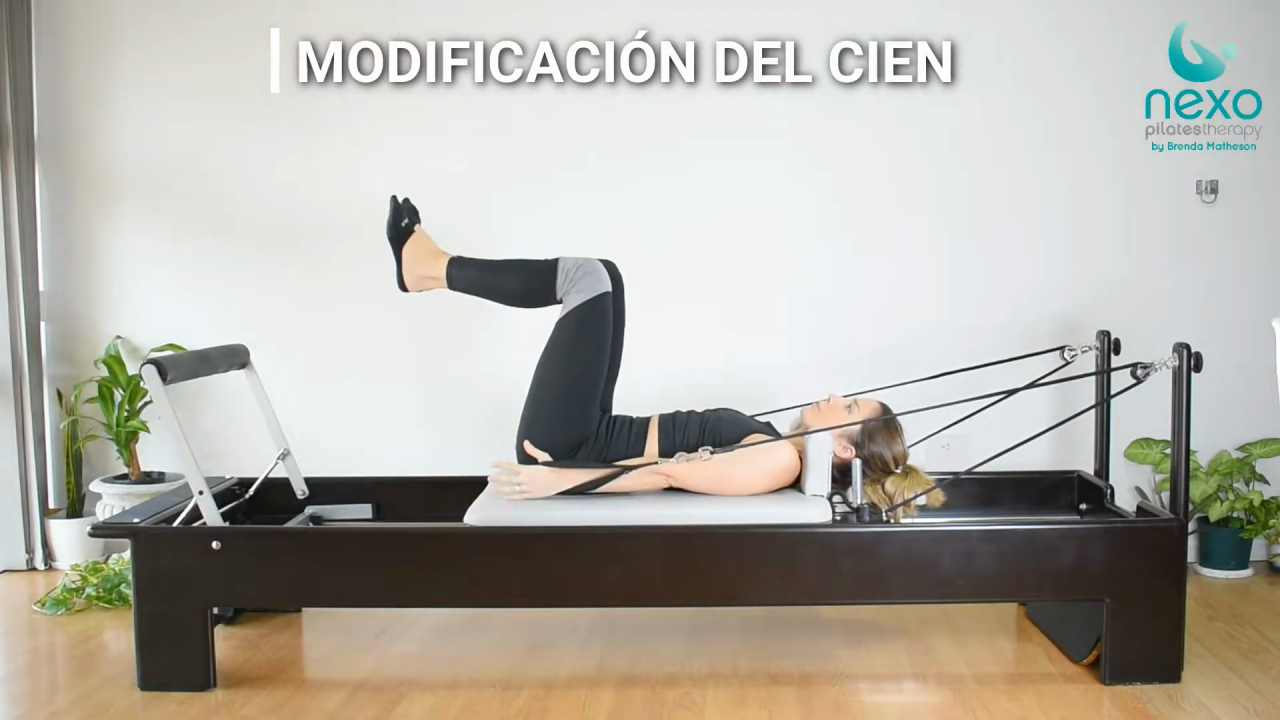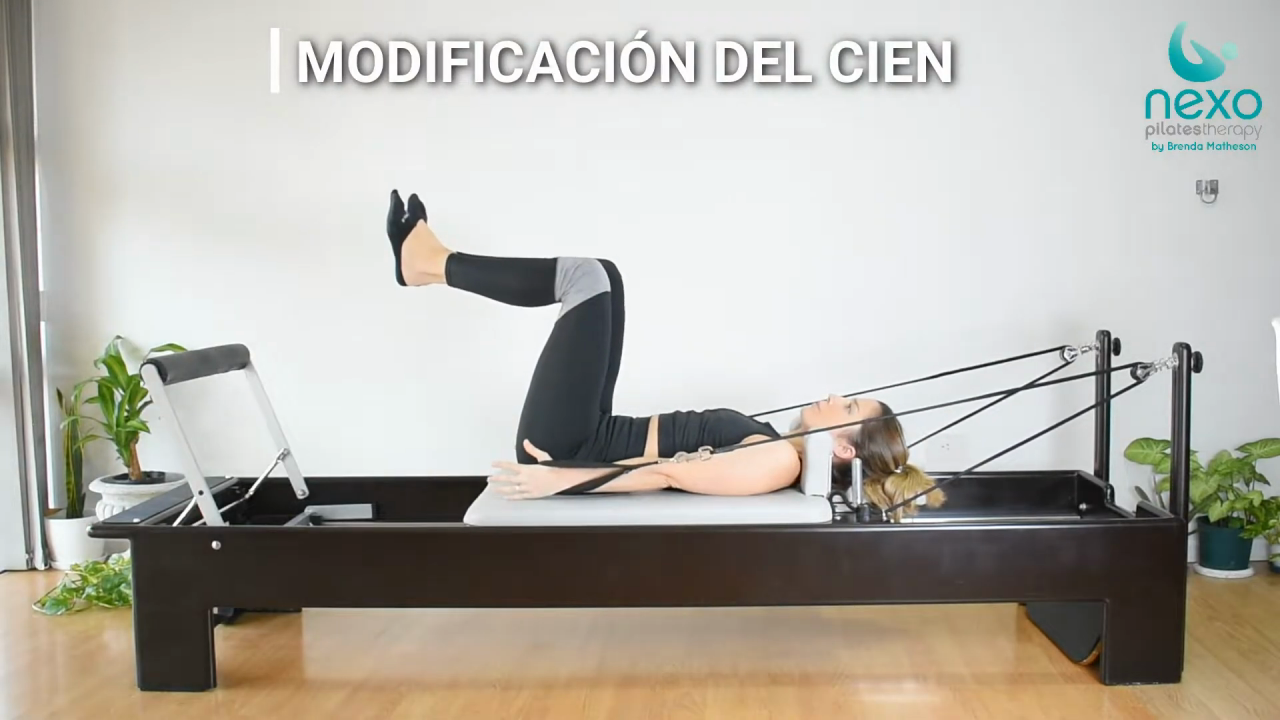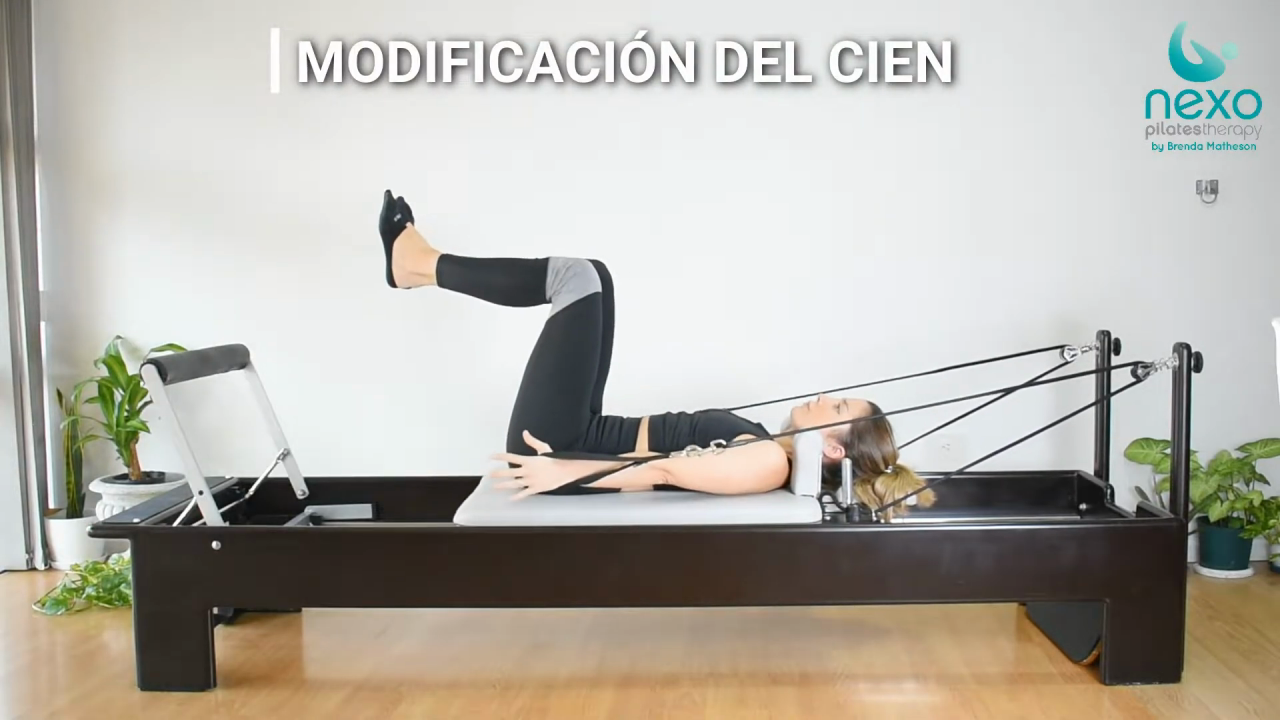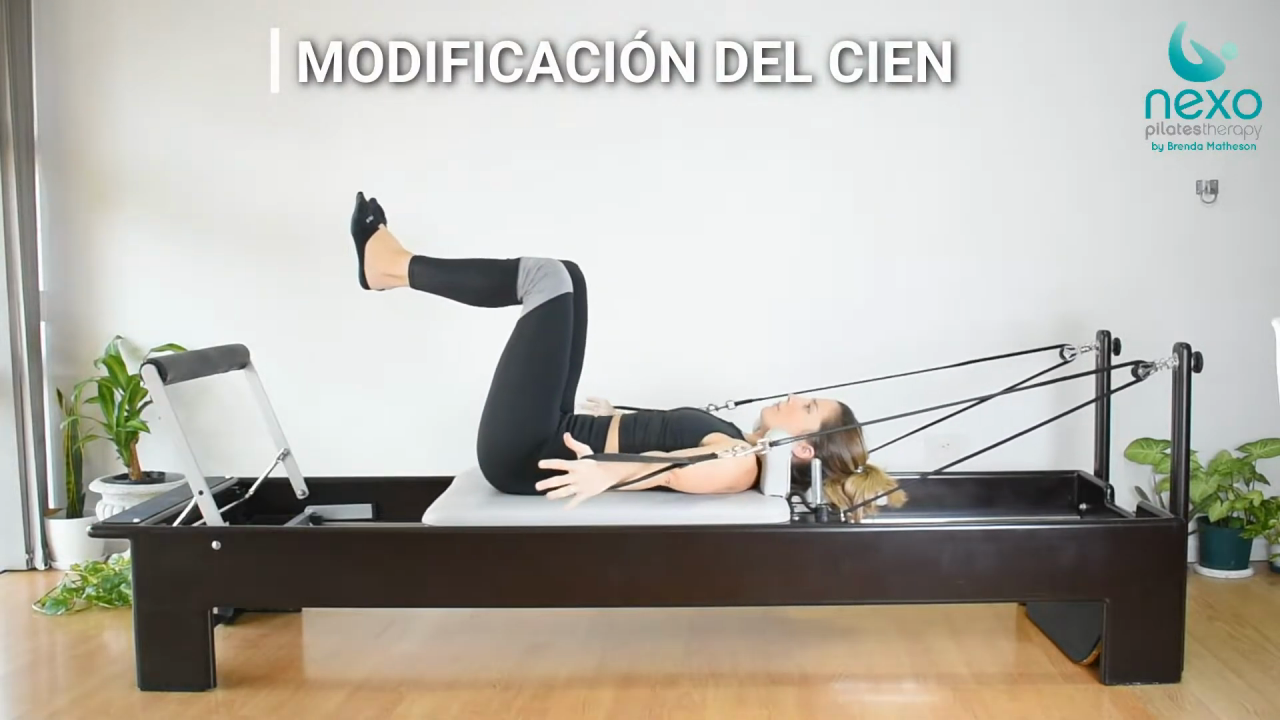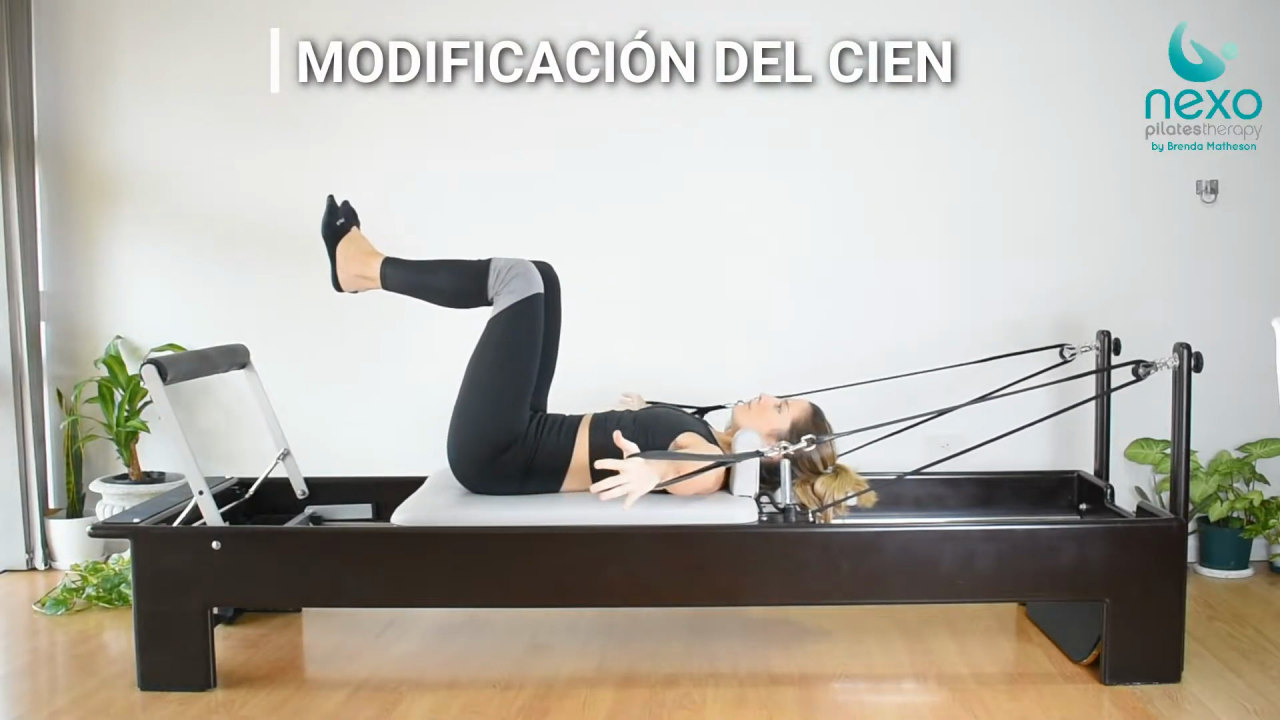
dt=0.5s
person 1, frame 1
left shoulder: (781, 463)
right shoulder: (774, 444)
left elbow: (669, 474)
left wrist: (563, 479)
left hip: (567, 452)
right hip: (590, 442)
left knee: (586, 278)
right knee: (599, 276)
left ankle: (434, 269)
right ankle: (433, 269)
person 1, frame 2
left shoulder: (780, 463)
right shoulder: (774, 446)
left elbow: (671, 475)
left wrist: (562, 480)
left hip: (570, 453)
right hip: (591, 443)
left knee: (585, 278)
right knee: (598, 276)
left ankle: (434, 262)
right ankle: (434, 263)
person 1, frame 3
left shoulder: (770, 466)
right shoulder: (763, 446)
left elbow: (666, 470)
left wrist: (569, 471)
left hip: (555, 447)
right hip: (576, 443)
left knee: (576, 278)
right knee: (589, 277)
left ankle: (423, 265)
right ankle: (423, 267)
person 1, frame 4
left shoulder: (739, 465)
right shoulder: (736, 443)
left elbow: (666, 468)
left wrist: (605, 474)
right wrist: (616, 410)
left hip: (526, 455)
right hip: (554, 442)
left knee: (547, 278)
right knee: (563, 277)
left ankle: (396, 266)
right ankle: (398, 269)
person 1, frame 5
left shoulder: (709, 465)
right shoulder: (708, 441)
left elbow: (679, 467)
left wrist: (651, 471)
right wrist: (645, 411)
left hip: (494, 456)
right hip: (522, 440)
left knee: (518, 278)
right knee: (537, 276)
left ankle: (368, 268)
right ankle: (371, 272)
